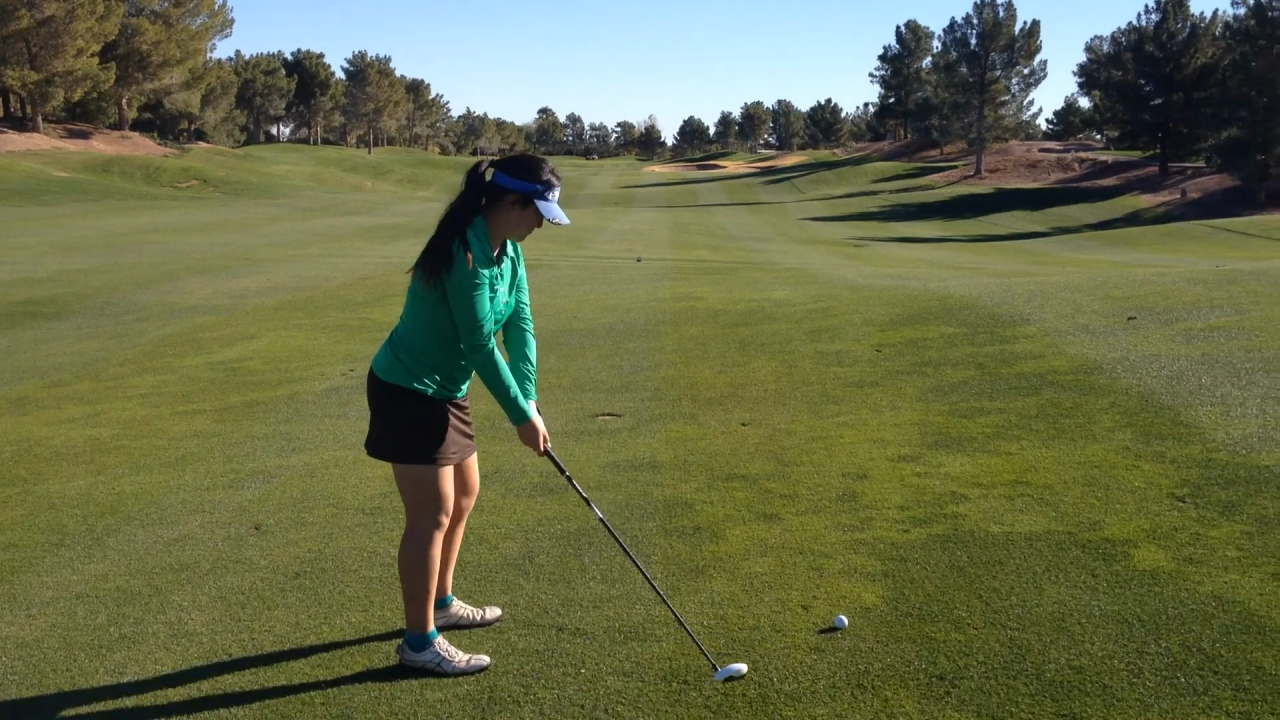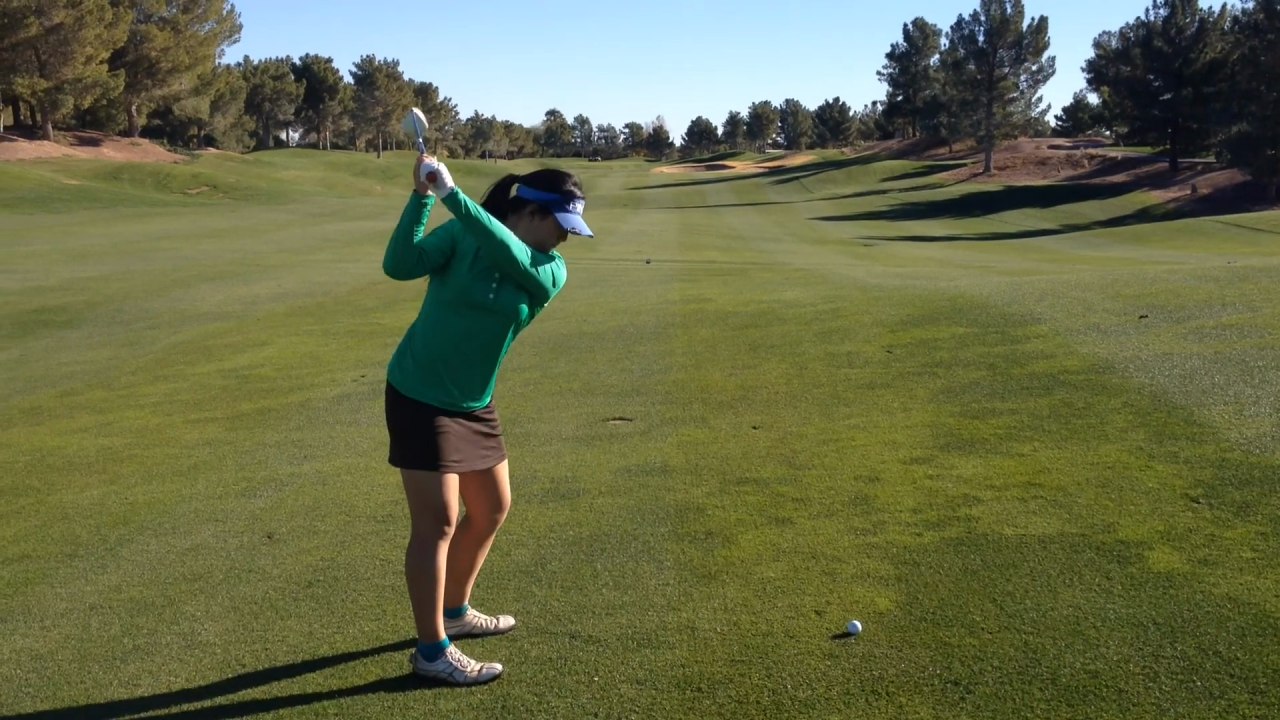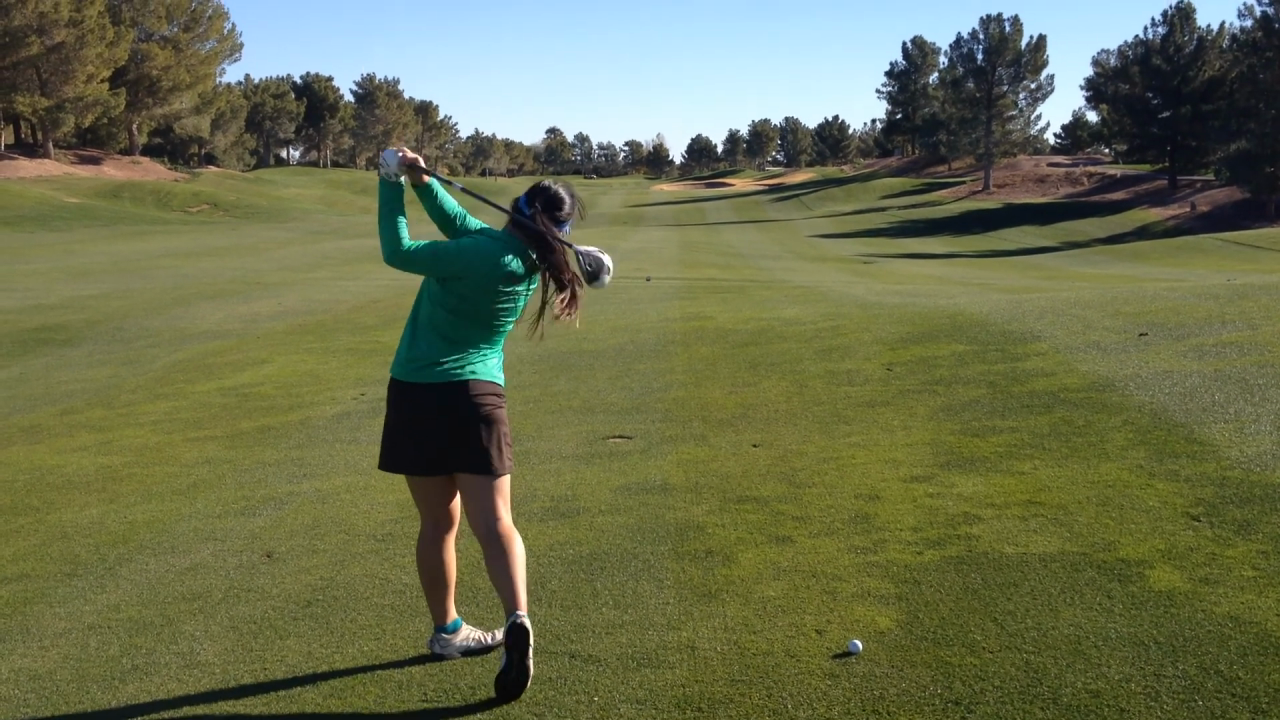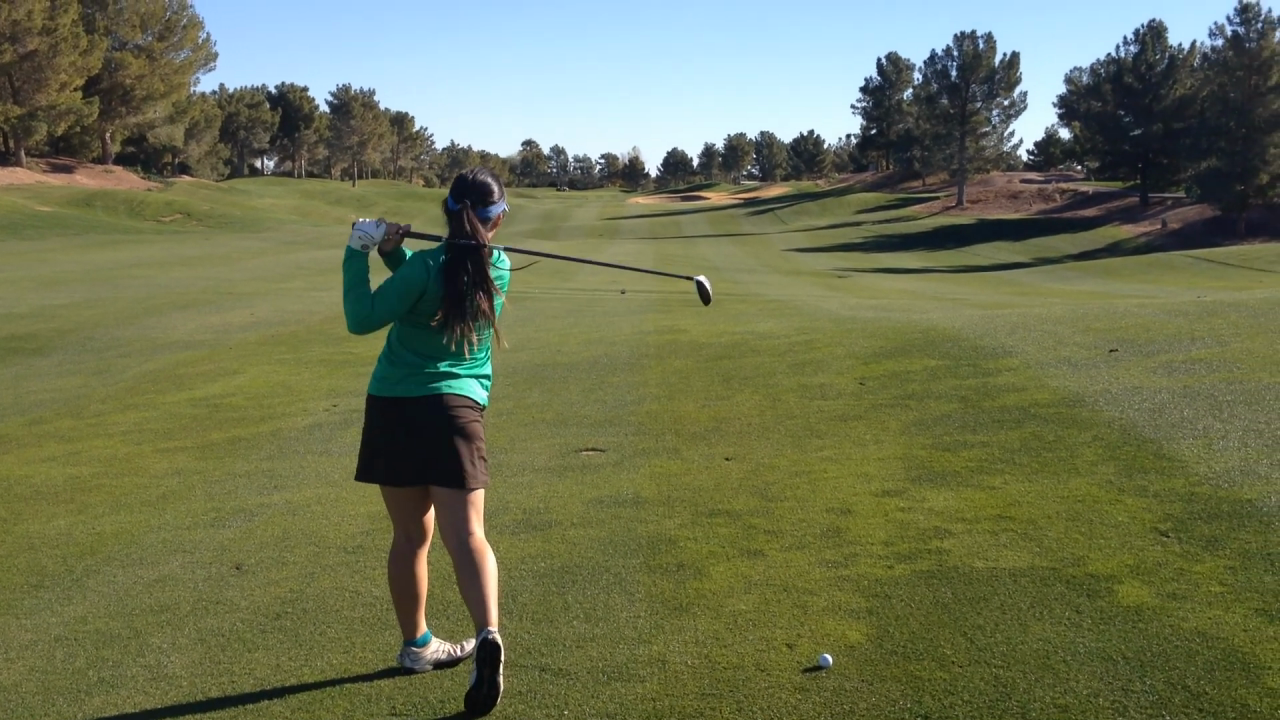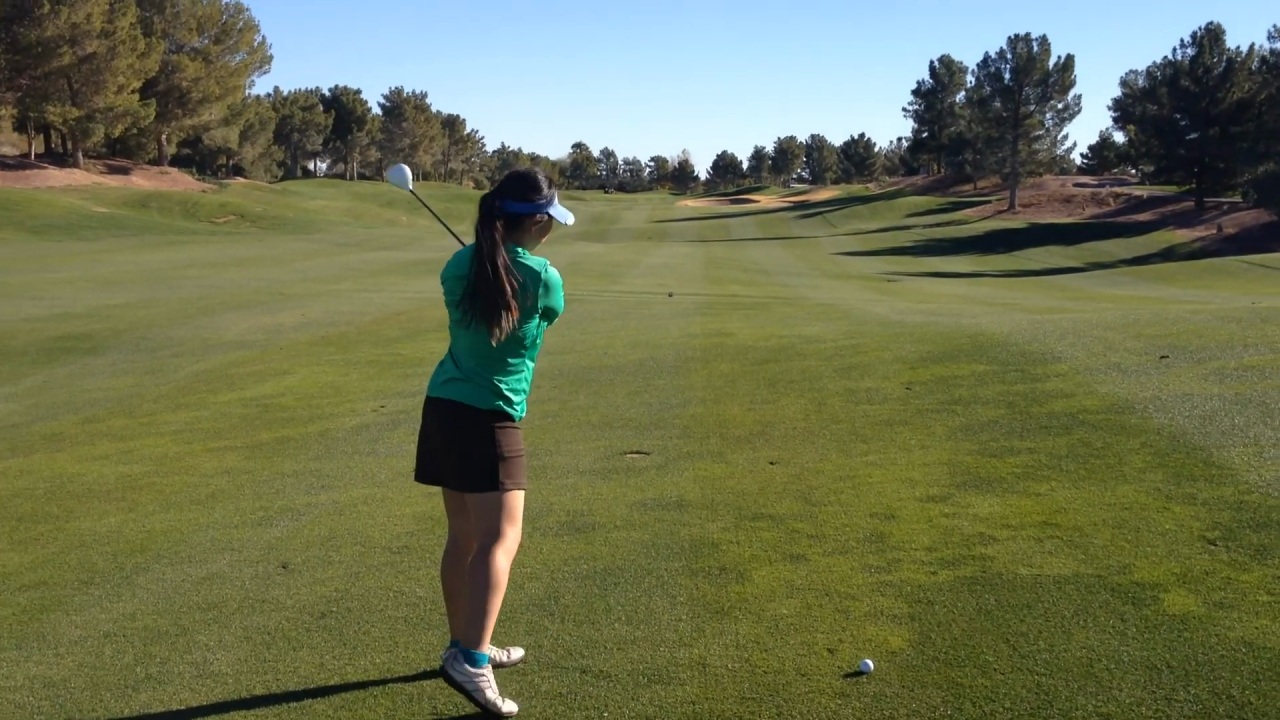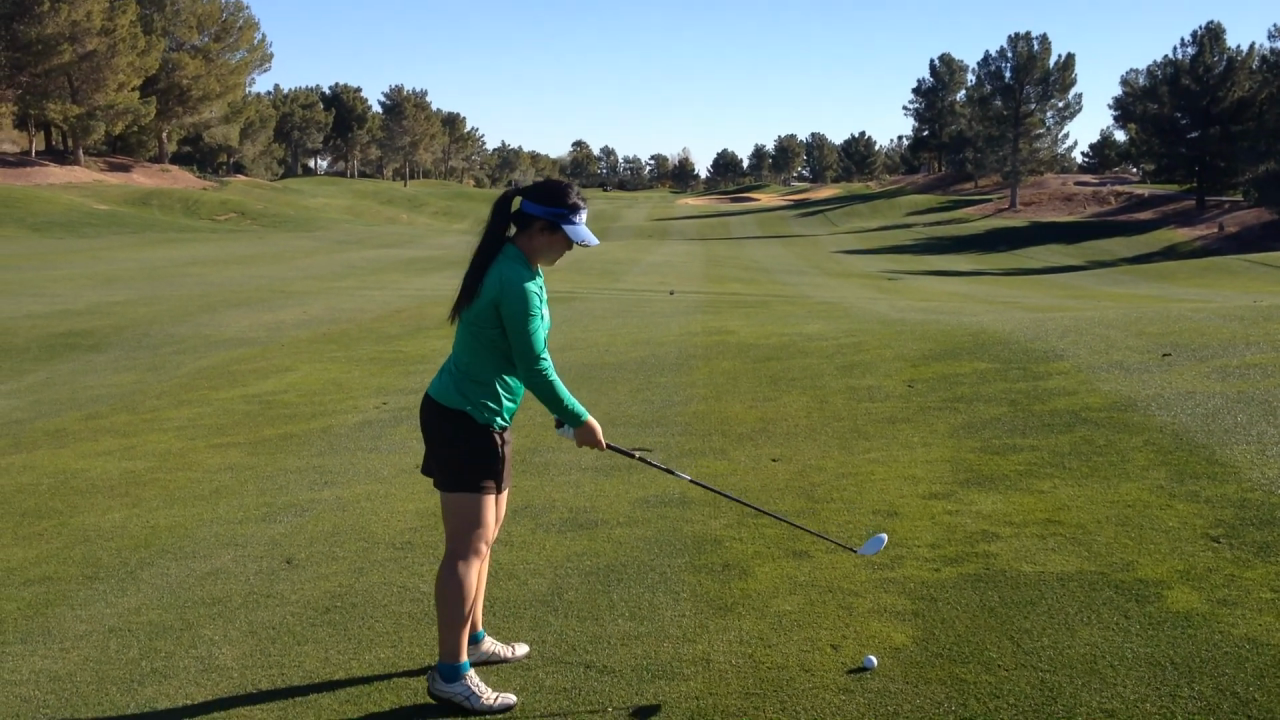
dt=0.7s
person 1, frame 1
left shoulder: (510, 254)
right shoulder: (466, 254)
left elbow: (519, 325)
right elbow: (479, 345)
left wrist: (528, 400)
right wrist: (522, 414)
left hip: (446, 389)
right hip: (409, 389)
left knee: (461, 497)
right knee: (431, 514)
left ankle: (440, 604)
right ankle: (420, 641)
person 1, frame 2
left shoulder: (550, 272)
right shoulder: (461, 235)
left elbow: (510, 255)
right elbow: (398, 266)
left wrist: (453, 196)
right wrist: (420, 198)
left hip: (474, 403)
right hip: (419, 396)
left knee: (491, 509)
right knee: (438, 523)
left ankle: (454, 611)
right ankle: (432, 651)
person 1, frame 3
left shoulder: (482, 252)
right shoulder: (524, 262)
left elbow: (398, 252)
left wrist: (394, 179)
right wrist: (423, 175)
left hip: (415, 393)
right hip: (475, 396)
left knee: (439, 520)
right knee: (493, 520)
left ankle: (448, 630)
right ankle: (517, 620)
person 1, frame 4
left shoulder: (425, 268)
right shoulder: (497, 266)
left elbow: (362, 320)
left wrist: (359, 250)
right wrist: (393, 247)
left hip: (393, 407)
right hip: (456, 409)
left knee: (410, 535)
right knee: (466, 536)
left ankle: (416, 644)
right ankle: (487, 636)
person 1, frame 5
left shoulder: (459, 266)
right shoulder: (540, 275)
right elbow: (550, 318)
left hip: (445, 408)
right hip: (488, 418)
left knee: (466, 536)
right knee: (500, 538)
left ankle: (466, 645)
right ankle: (470, 660)
person 1, frame 6
left shoulder: (509, 264)
right shoulder: (519, 283)
left elbow: (529, 357)
right elbow: (534, 366)
left wrist: (566, 413)
right wrist: (578, 418)
left hip: (478, 415)
right hip: (464, 419)
left knee: (482, 534)
right knee: (470, 546)
left ankle: (472, 639)
right ankle: (450, 673)
